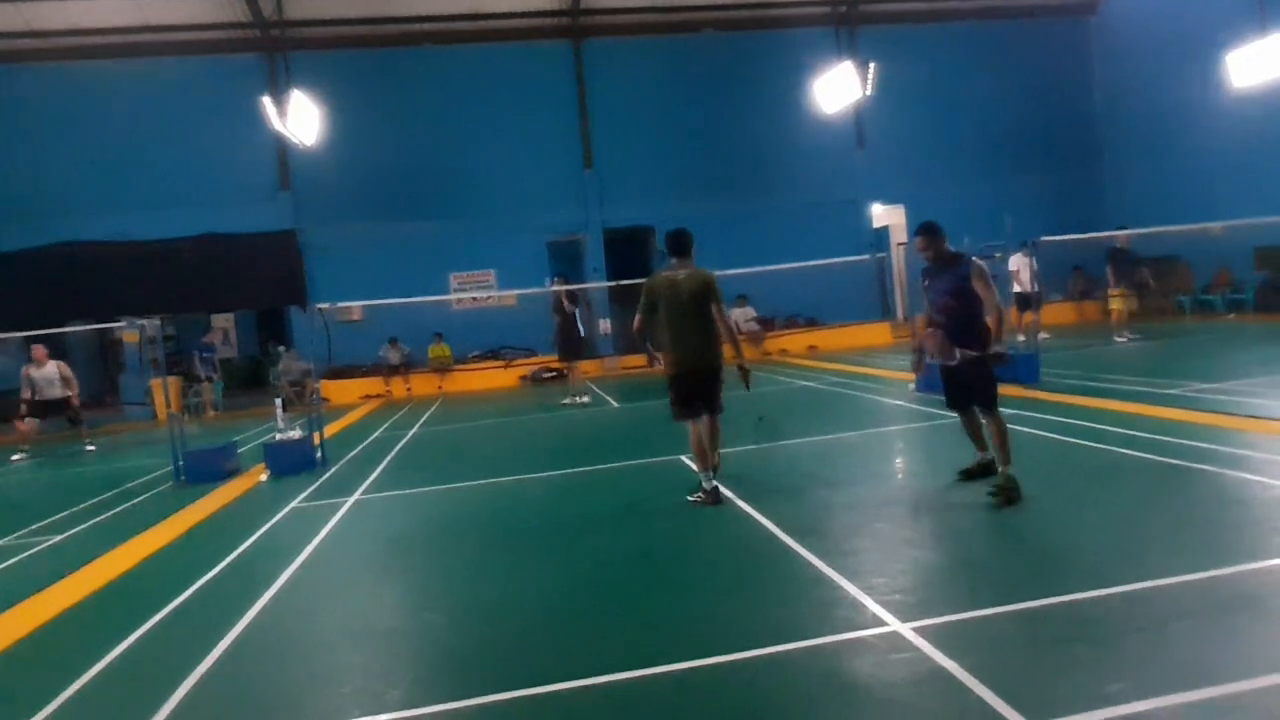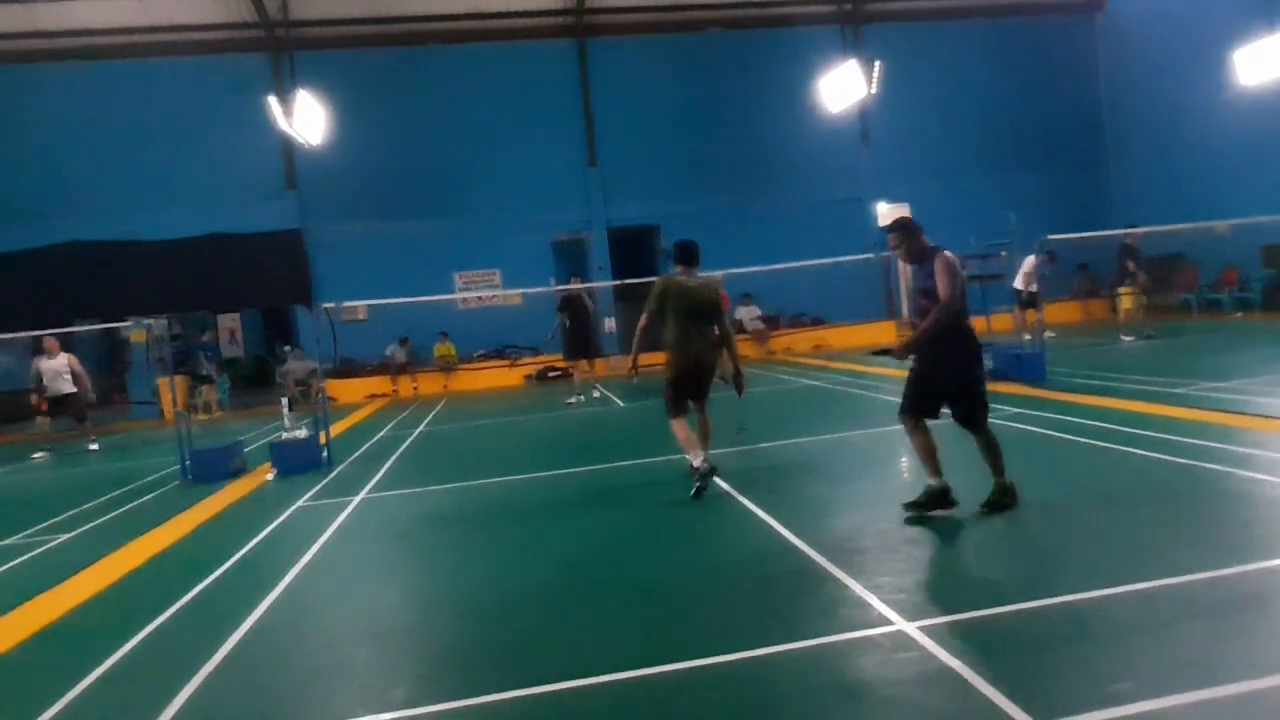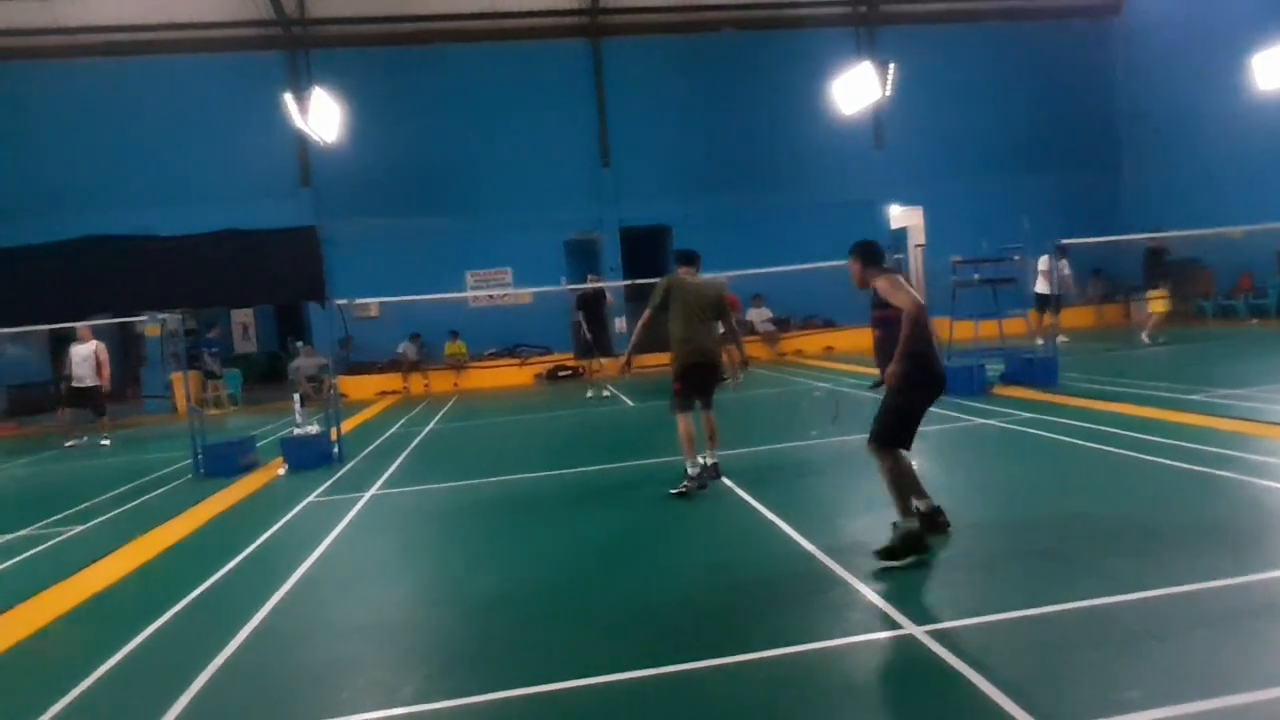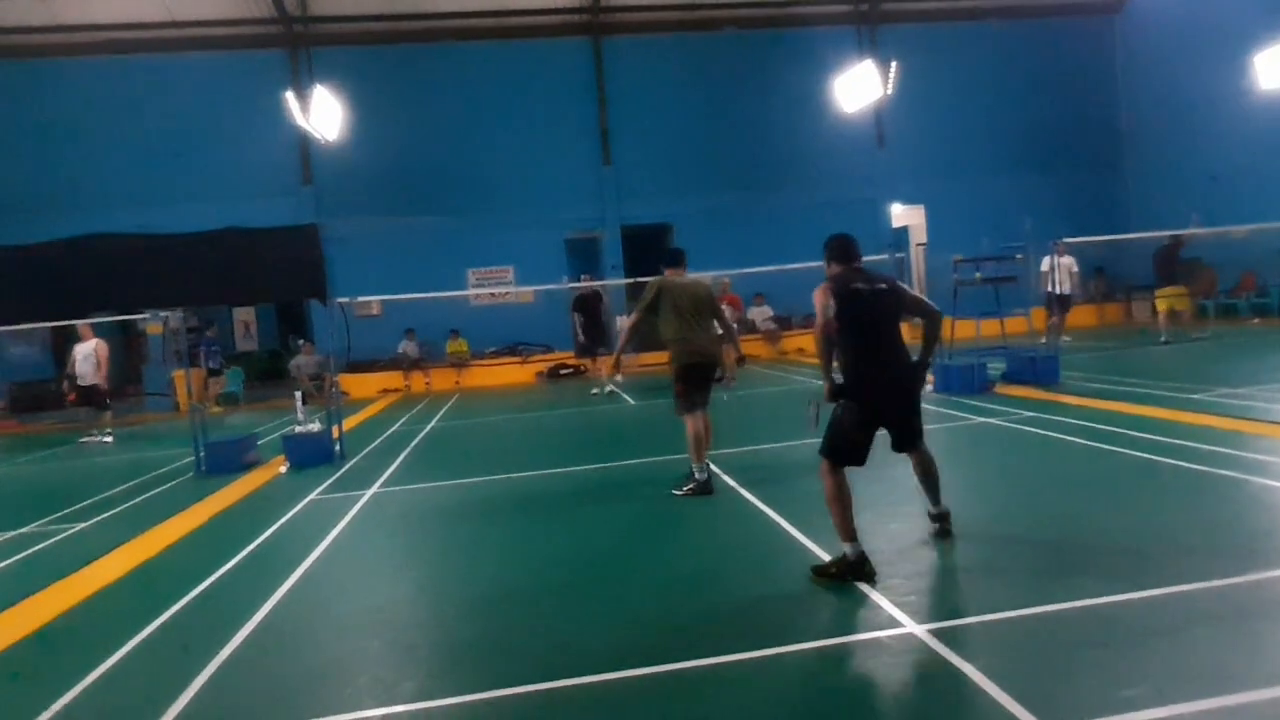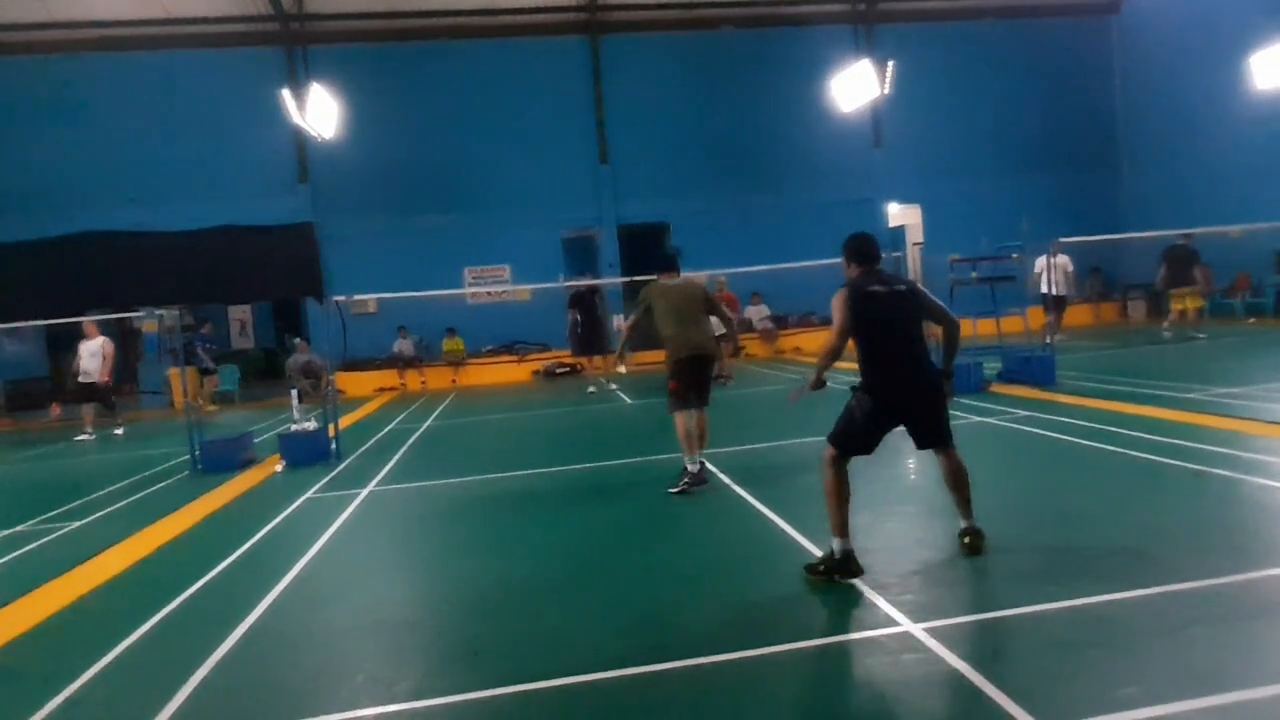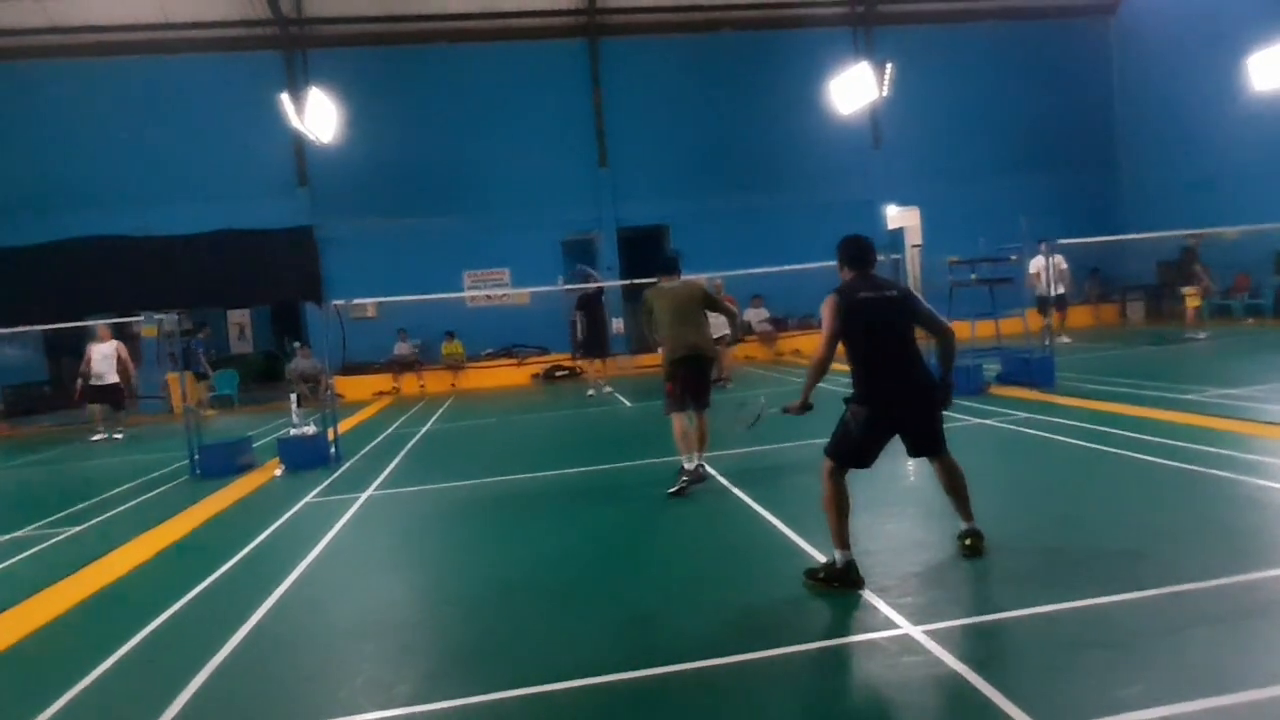
dt=0.4s
person 1, frame 1
left shoulder: (970, 266)
right shoulder: (927, 274)
left elbow: (994, 306)
left wrist: (996, 342)
right wrist: (920, 349)
left hip: (975, 351)
right hip: (949, 354)
left knee: (988, 409)
right knee: (962, 409)
left ankle: (1006, 477)
right ankle: (985, 460)
person 1, frame 2
left shoulder: (943, 261)
right shoulder: (919, 268)
left elbow: (948, 305)
left wrist: (913, 340)
left hip: (960, 357)
right hip: (929, 359)
left knee: (974, 425)
right knee: (911, 418)
left ankle: (1002, 487)
right ankle: (938, 488)
person 1, frame 3
left shoulder: (885, 281)
right shoulder: (894, 284)
left elbow: (915, 309)
right elbow: (917, 321)
left wrist: (898, 361)
left hip: (913, 379)
right hip: (919, 377)
left knee: (884, 446)
right knee: (883, 446)
left ankle: (910, 530)
right ankle: (927, 512)
person 1, frame 4
left shoulder: (827, 289)
right shoulder: (887, 285)
left elbow: (823, 326)
right elbow: (933, 315)
left wrist: (827, 377)
right wrist: (923, 360)
left hip: (862, 389)
right hip: (902, 382)
left knee: (831, 466)
right knee: (915, 448)
left ankle: (853, 557)
right ankle: (940, 514)
person 1, frame 5
left shoulder: (848, 293)
right shoulder: (908, 287)
left elbow: (837, 343)
right elbow: (951, 324)
left wrist: (818, 374)
right wrist: (945, 372)
left hip: (878, 391)
right hip: (923, 385)
left knee: (833, 459)
right knee: (946, 450)
left ankle: (841, 555)
right ankle: (970, 530)
person 1, frame 6
left shoulder: (837, 300)
right shoulder: (901, 292)
left elbow: (825, 356)
right elbow: (946, 334)
left wrist: (804, 397)
right wrist: (945, 382)
left hip: (874, 400)
right hip: (919, 392)
left knee: (833, 471)
right knee: (941, 457)
left ankle: (843, 565)
right ankle: (970, 532)
person 2, frame 1
left shoulder: (654, 283)
right shoulder: (705, 278)
left elbow: (638, 326)
right elbow: (723, 321)
right wrist: (740, 360)
left hip: (678, 362)
right hip: (710, 359)
left knee: (693, 422)
right knee: (712, 414)
left ankle: (709, 487)
right ankle: (713, 464)
person 2, frame 2
left shoulder: (665, 285)
right shoulder: (711, 288)
left elbow: (643, 324)
right elbow: (725, 331)
left wrist: (634, 356)
right wrist: (736, 368)
left hip: (679, 360)
right hip: (707, 358)
left knee: (677, 417)
right knee: (700, 409)
left ankle: (699, 463)
right ankle: (702, 460)
person 2, frame 3
left shoulder: (669, 284)
right shoulder: (714, 288)
left elbow: (644, 320)
right elbow: (730, 326)
left wrist: (628, 353)
right wrist: (742, 354)
left hip: (685, 355)
right hip: (711, 354)
left knee: (683, 413)
right knee: (707, 407)
left ankle: (694, 473)
right ankle: (711, 462)
person 2, frame 4
left shoulder: (657, 286)
right shoulder: (702, 287)
left elbow: (632, 323)
right elbow: (725, 323)
left wrist: (617, 354)
right wrist: (738, 352)
left hip: (684, 356)
right hip: (710, 353)
left knee: (690, 414)
right knee: (702, 409)
left ankle: (701, 478)
right ankle: (702, 464)
person 2, frame 5
left shoulder: (650, 291)
right shoulder: (696, 286)
left elbow: (629, 325)
right elbow: (726, 318)
left wrist: (620, 351)
right wrist: (734, 342)
left hip: (680, 352)
right hip: (707, 349)
left knee: (680, 410)
right knee: (699, 408)
left ankle: (692, 469)
right ankle: (697, 462)
person 2, frame 6
left shoulder: (650, 295)
right shoulder: (696, 288)
left elbow: (650, 329)
right elbow: (731, 312)
left hip: (676, 354)
right hip: (704, 351)
left knee: (678, 412)
right knee: (699, 411)
left ankle: (690, 467)
right ankle: (698, 463)
